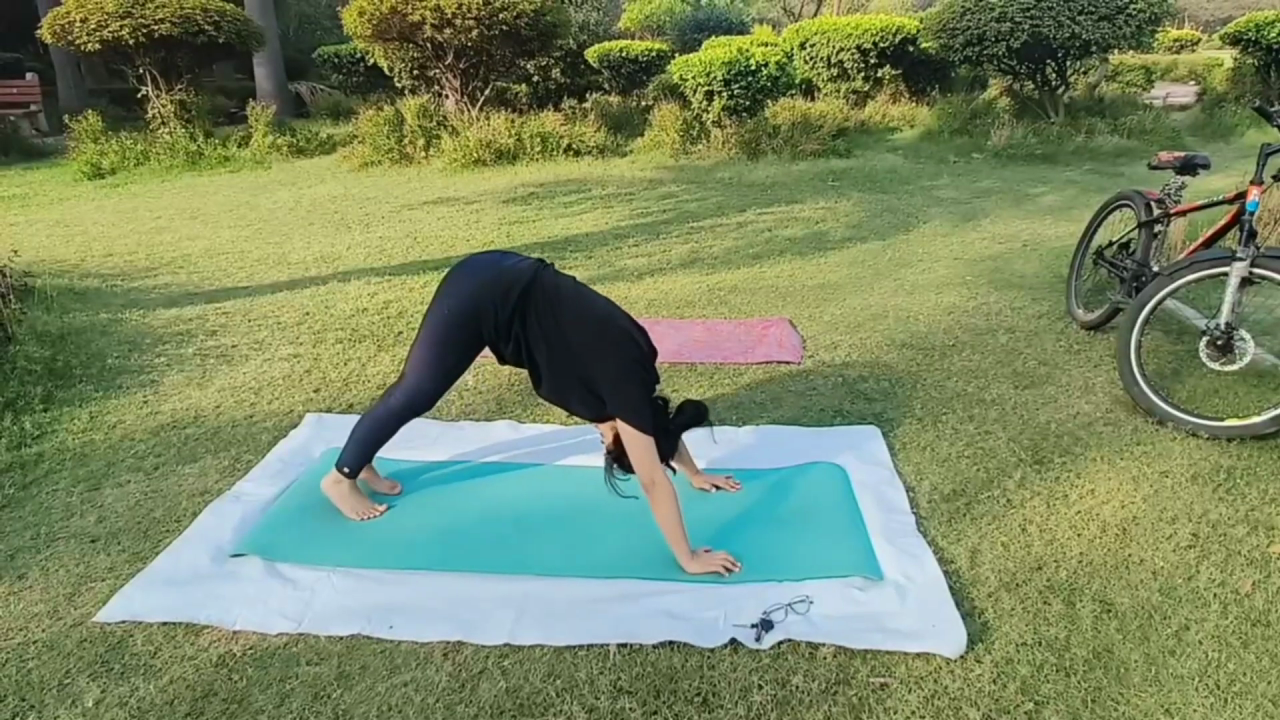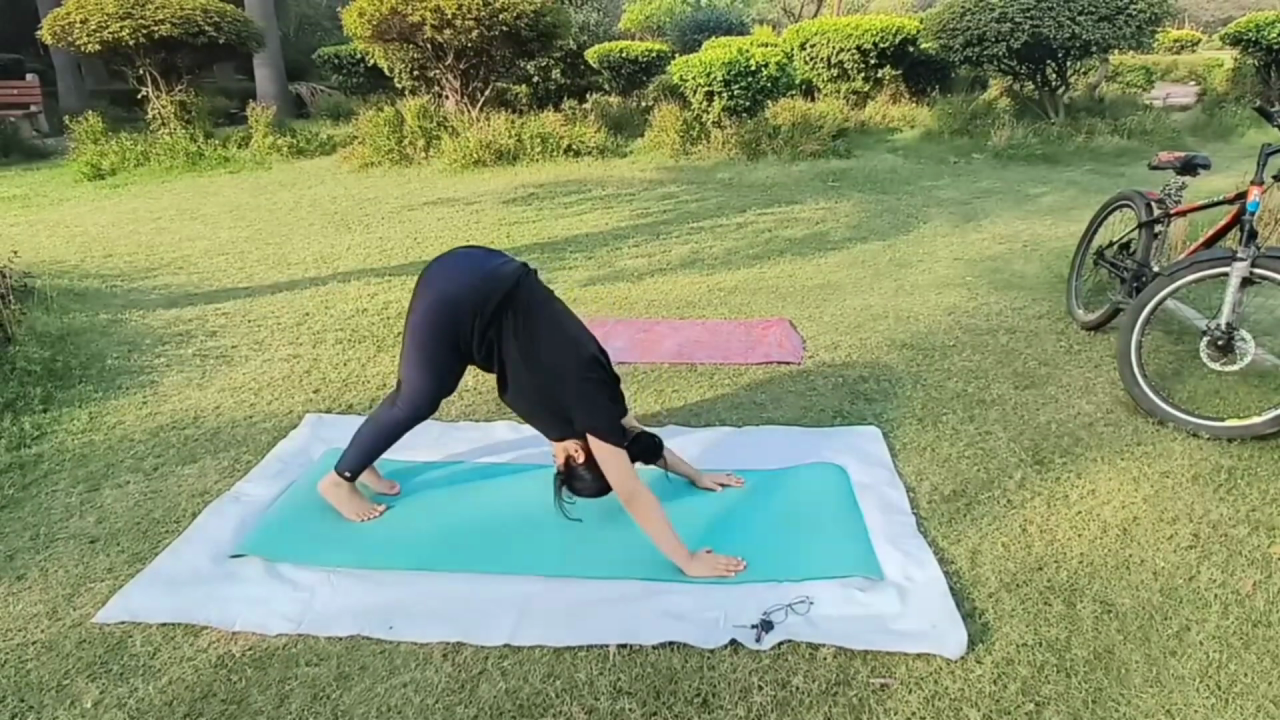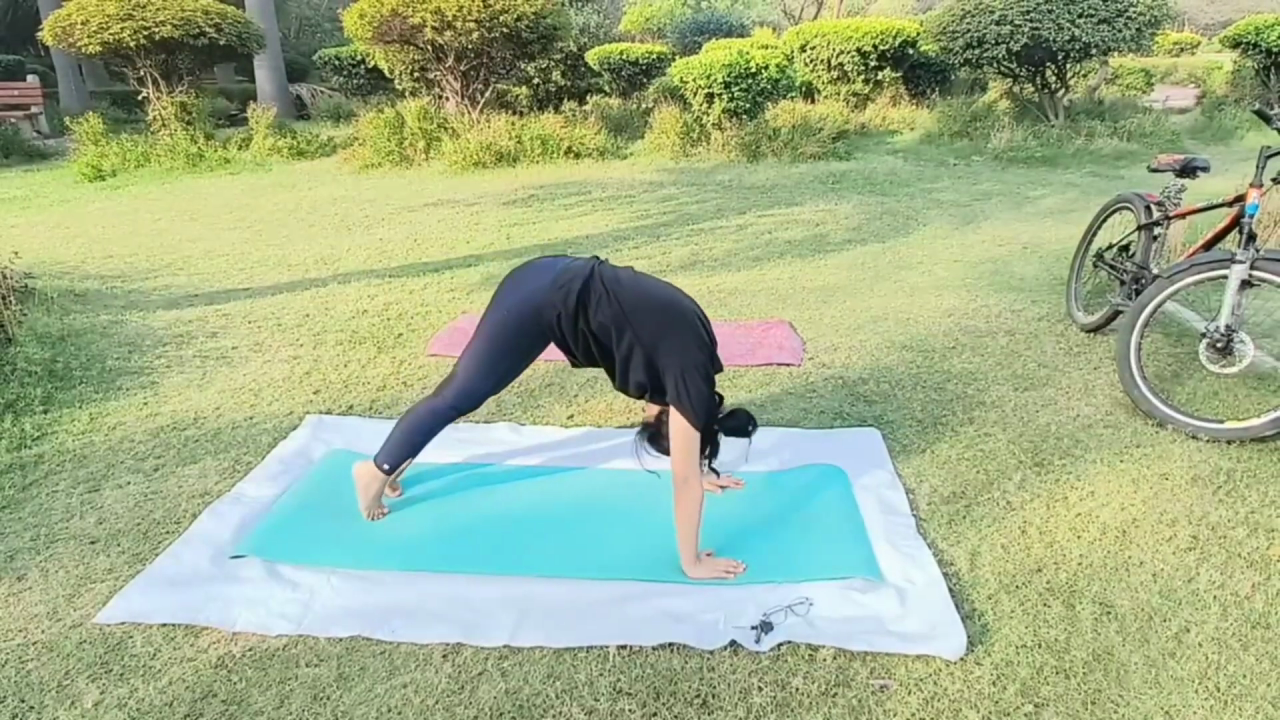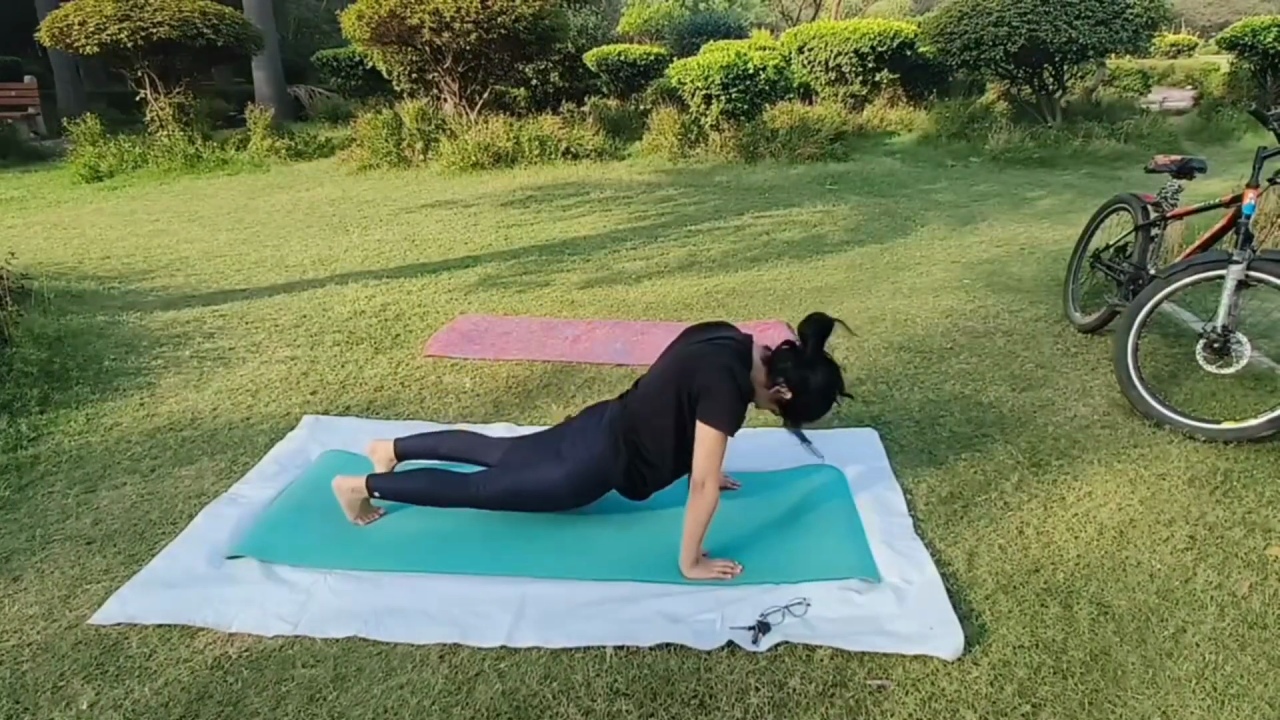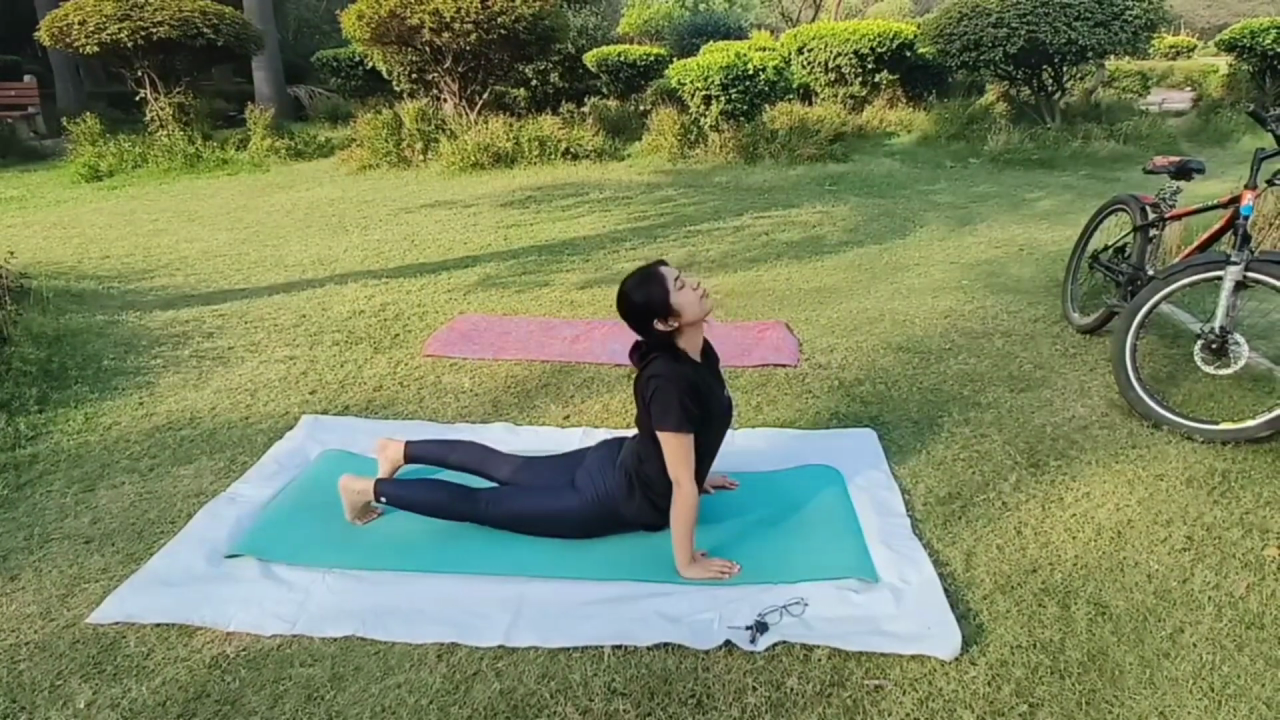
dt=1s
person 1, frame 1
left shoulder: (634, 368)
right shoulder: (625, 386)
left elbow: (662, 425)
right elbow: (654, 481)
left wrist: (697, 474)
right wrist: (689, 559)
left hip: (502, 283)
right hip: (484, 296)
left knee: (425, 385)
right knee: (415, 393)
left ankle: (362, 464)
right ankle: (341, 478)
person 1, frame 2
left shoulder: (595, 396)
right shoulder: (590, 406)
left elbow: (634, 436)
right elbow: (633, 495)
left wrist: (696, 475)
right wrist: (689, 562)
left hip: (480, 281)
right hip: (459, 294)
left knee: (421, 396)
right knee: (415, 401)
left ankle: (362, 466)
right ankle: (339, 481)
person 1, frame 3
left shoulder: (693, 360)
right shoulder: (689, 377)
right elbow: (686, 479)
left wrist: (705, 473)
right wrist: (693, 562)
left hip: (560, 286)
right hip: (546, 297)
left knee: (467, 389)
right knee: (461, 393)
left ankle: (397, 457)
right ankle: (376, 471)
person 1, frame 4
left shoulder: (729, 344)
right shoulder: (727, 383)
right elbow: (704, 486)
left wrist: (702, 472)
right wrist: (690, 563)
left hip: (604, 427)
right hip: (600, 465)
left knee: (497, 453)
right knee: (481, 489)
left ankle: (391, 449)
right ankle: (363, 486)
person 1, frame 5
left shoulder: (695, 354)
right shoulder: (671, 380)
right elbow: (682, 484)
left wrist: (698, 475)
right wrist: (687, 563)
left hip: (616, 461)
right hip: (613, 500)
left knee: (505, 468)
right knee: (483, 504)
left ankle: (400, 450)
right ankle: (369, 489)
